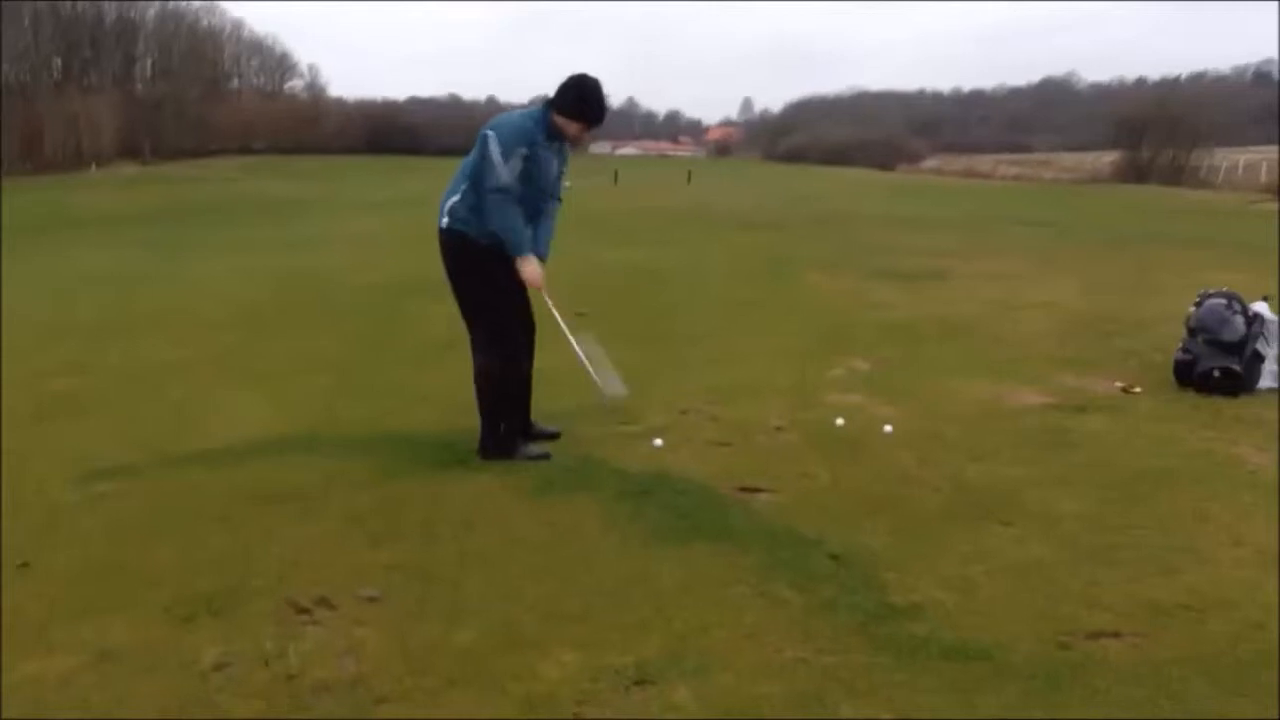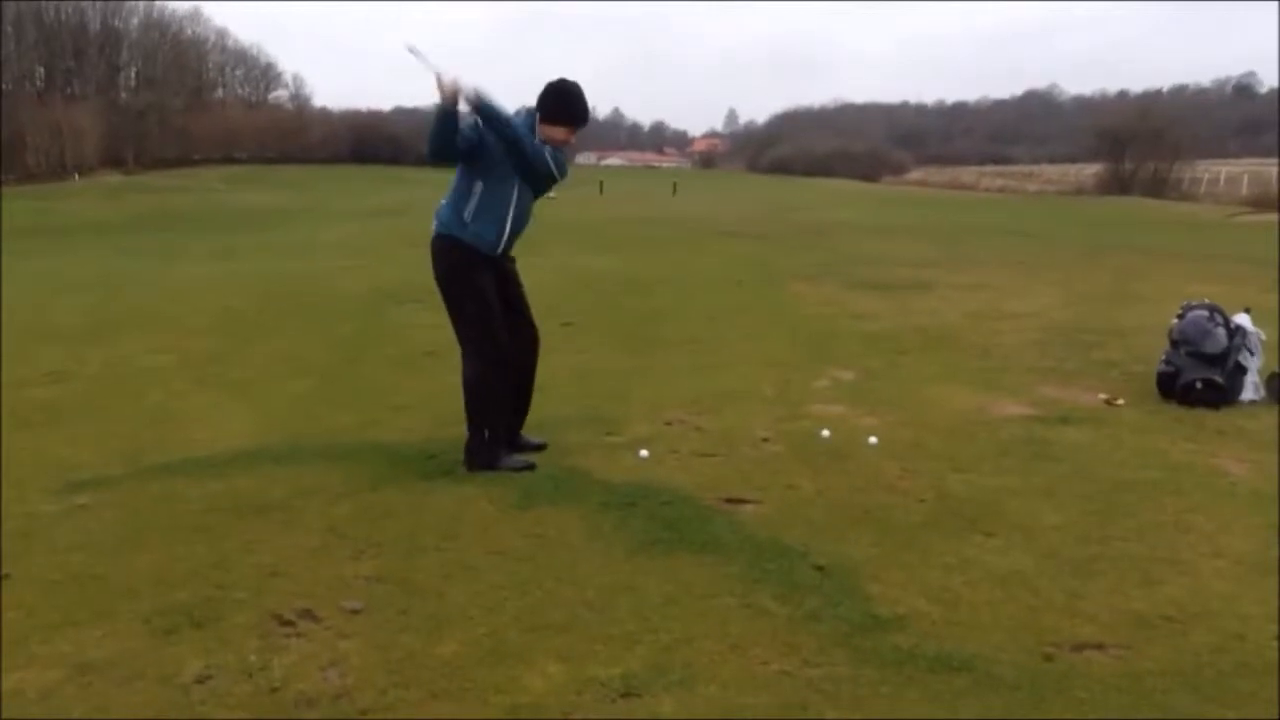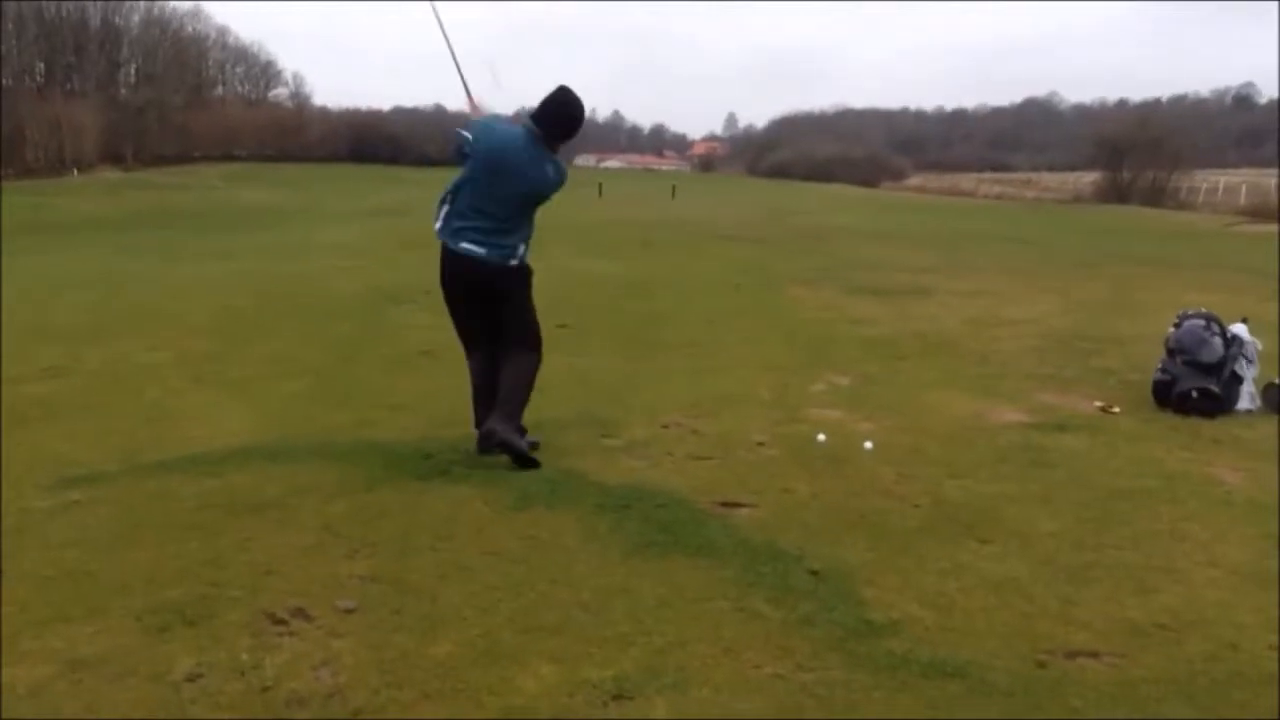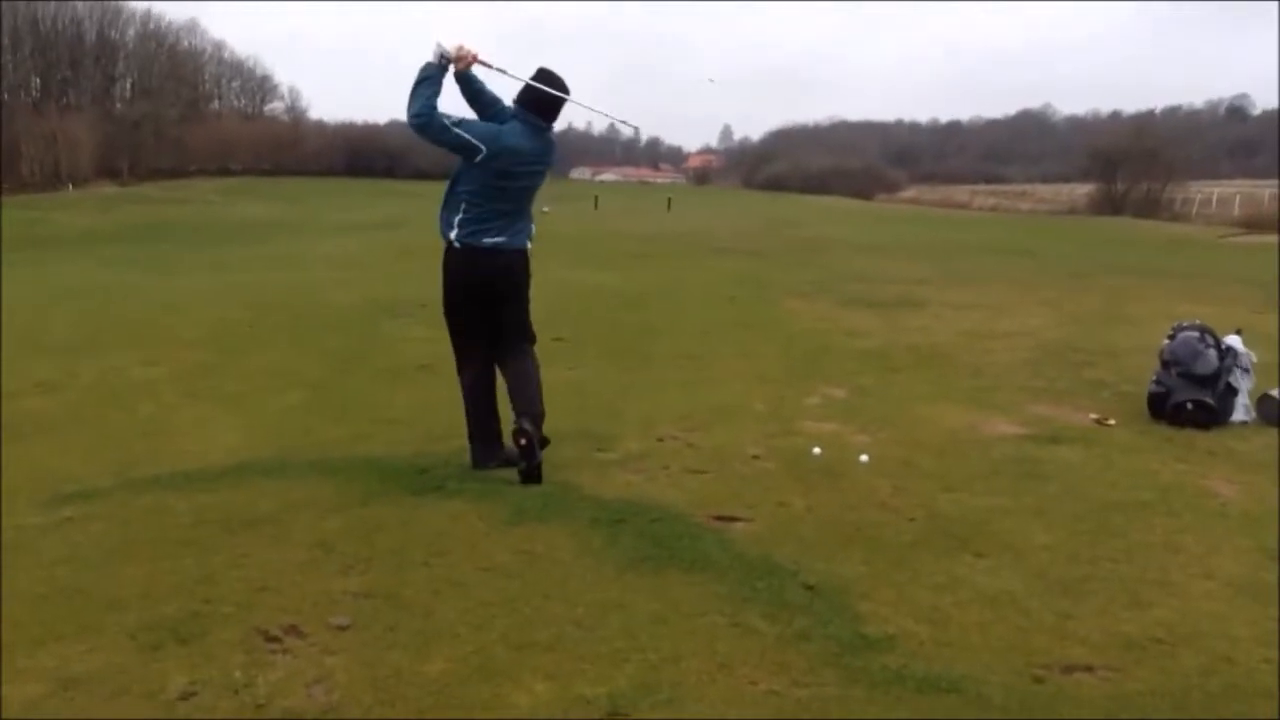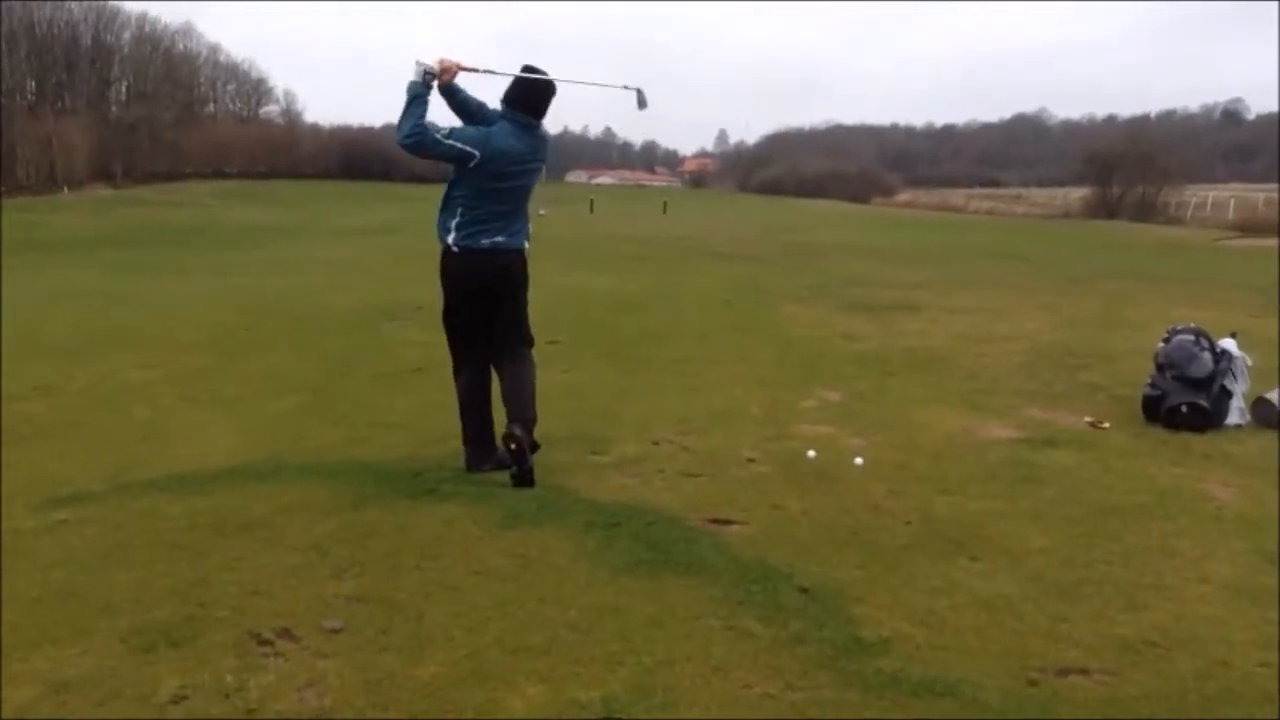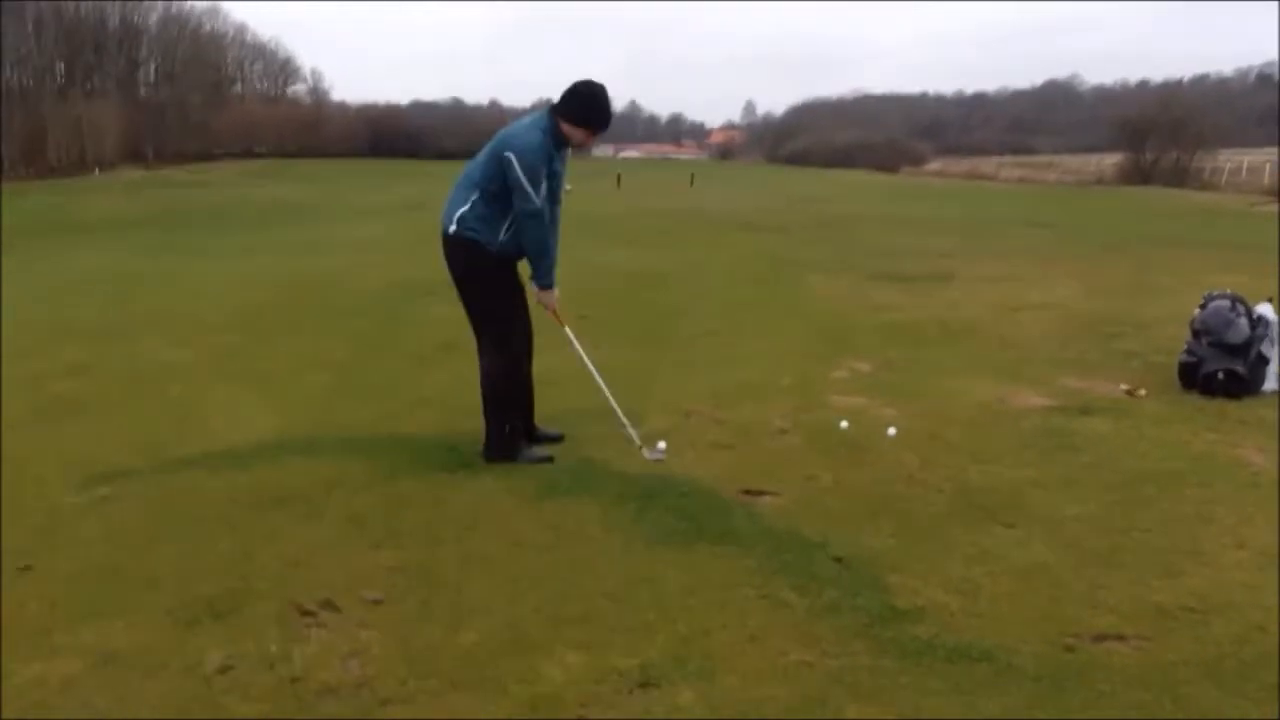
dt=0.4s
person 1, frame 1
left shoulder: (556, 152)
right shoulder: (514, 130)
left elbow: (547, 205)
right elbow: (501, 195)
left wrist: (535, 257)
right wrist: (523, 256)
left hip: (497, 245)
right hip: (467, 238)
left knee: (519, 332)
right knee: (496, 338)
left ankle: (517, 422)
right ankle: (499, 439)
person 1, frame 2
left shoulder: (555, 160)
right shoulder: (490, 128)
left elbow: (521, 143)
right elbow: (441, 152)
left wrist: (481, 105)
right wrist: (449, 107)
left hip: (495, 256)
right hip: (458, 247)
left knee: (522, 342)
right knee: (486, 347)
left ankle: (505, 432)
right ankle: (484, 449)
person 1, frame 3
left shoulder: (493, 134)
right shoulder: (552, 174)
left elbow: (473, 132)
left wrist: (479, 115)
left hip: (455, 255)
right hip: (504, 266)
left knee: (480, 345)
right knee: (522, 348)
left ankle: (490, 426)
right ankle: (503, 423)
person 1, frame 4
left shoulder: (493, 141)
right shoulder: (544, 145)
left elbow: (421, 118)
right elbow: (499, 113)
left wrist: (439, 64)
right wrist: (465, 74)
left hip: (467, 257)
right hip: (511, 259)
left knee: (473, 356)
right knee: (517, 346)
left ankle: (487, 446)
right ankle: (529, 422)
person 1, frame 5
left shoulder: (490, 142)
right shoulder: (534, 142)
left elbow: (412, 137)
left wrist: (421, 82)
right wrist: (449, 87)
left hip: (468, 261)
right hip: (510, 259)
left knee: (470, 359)
right knee: (513, 350)
left ankle: (482, 452)
right ankle: (521, 430)
person 1, frame 6
left shoulder: (550, 140)
right shoulder: (528, 145)
left elbow: (549, 212)
right elbow: (532, 217)
left wrist: (545, 275)
right wrist: (545, 282)
left hip: (493, 245)
right hip: (472, 241)
left knee: (517, 336)
right knee: (501, 341)
left ankle: (520, 425)
right ankle: (502, 441)
